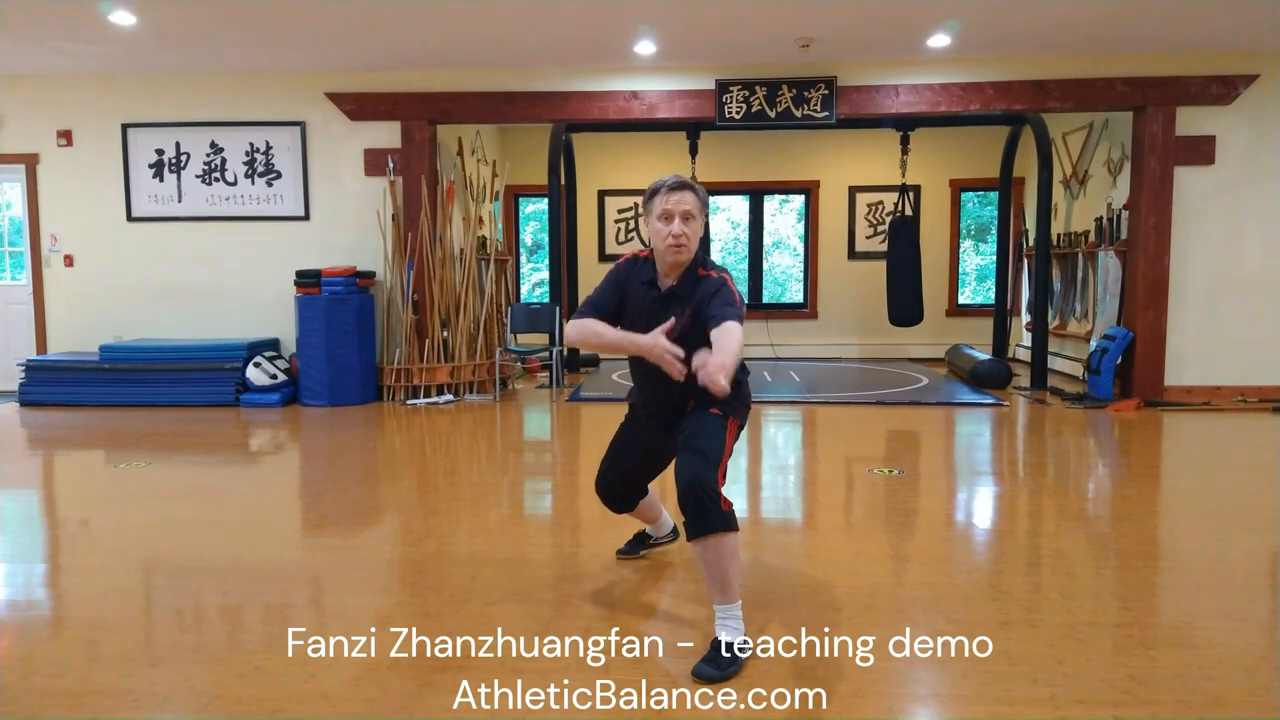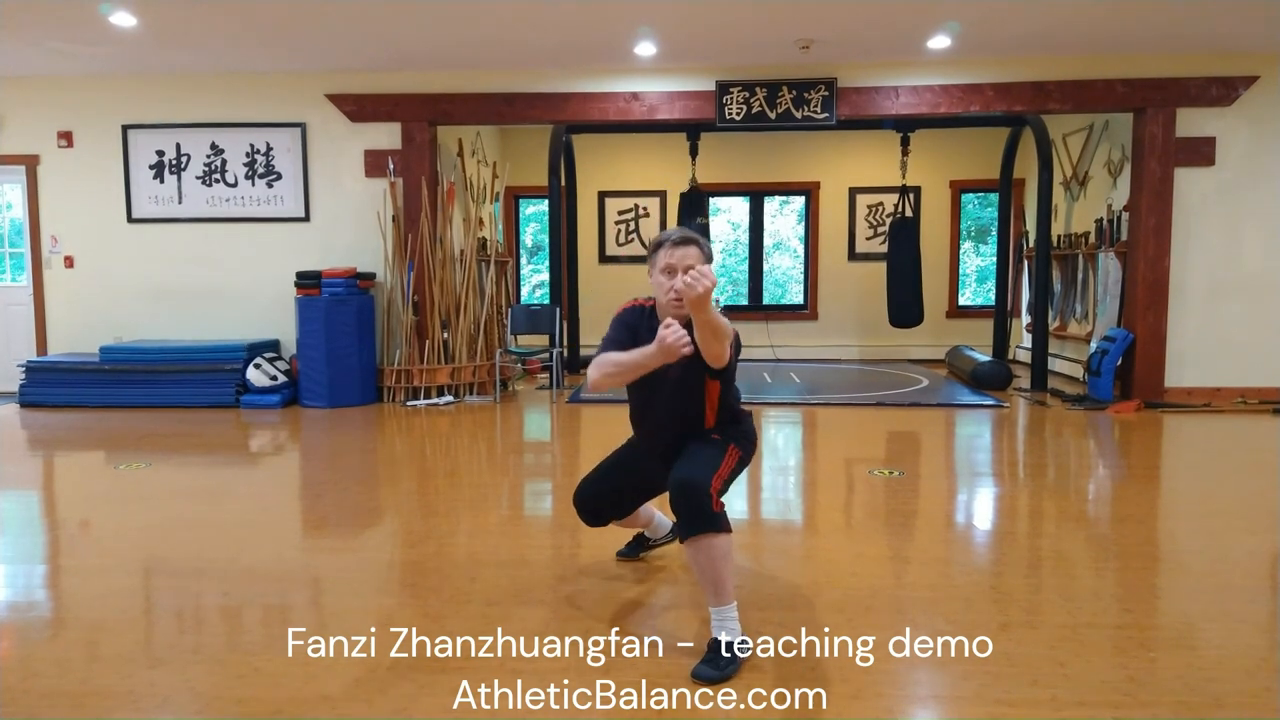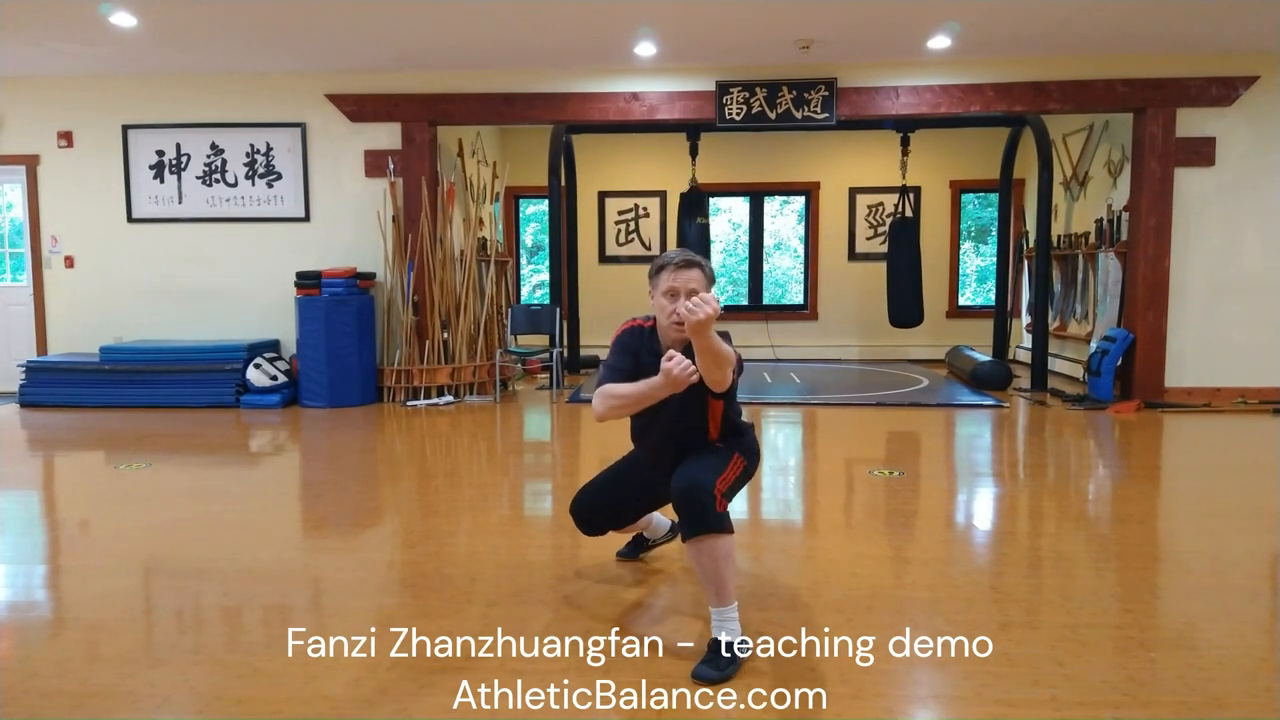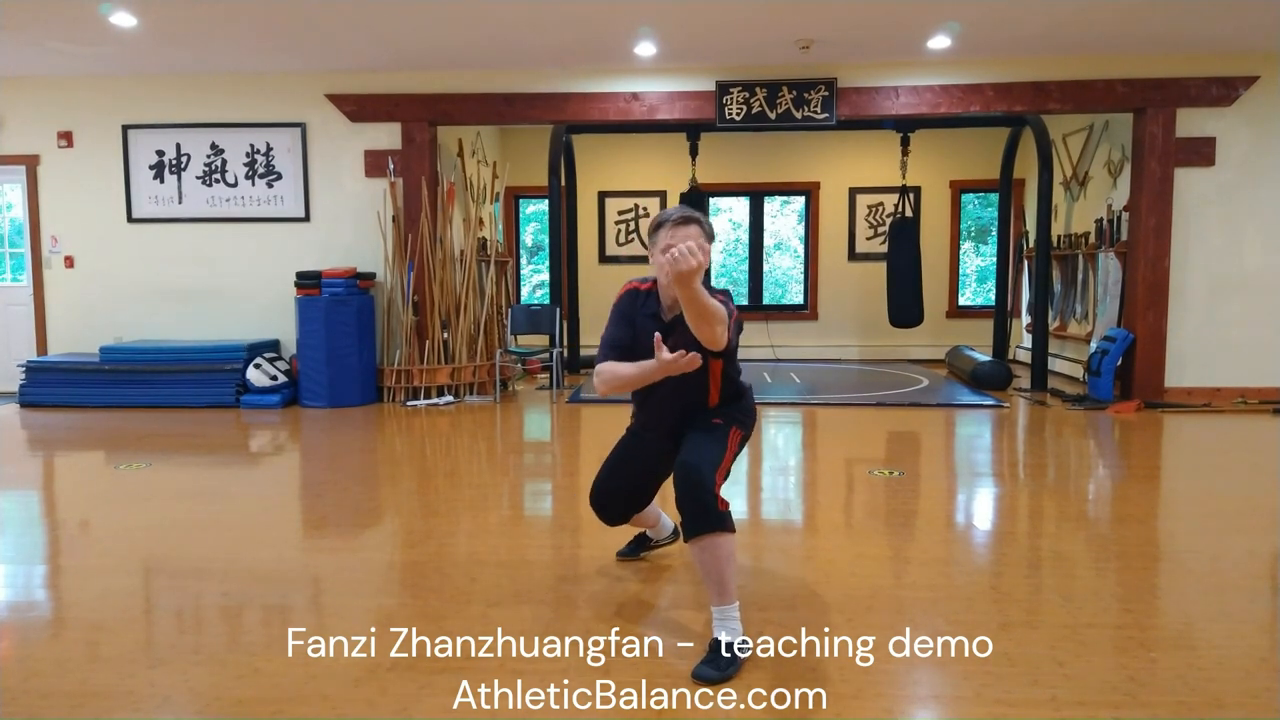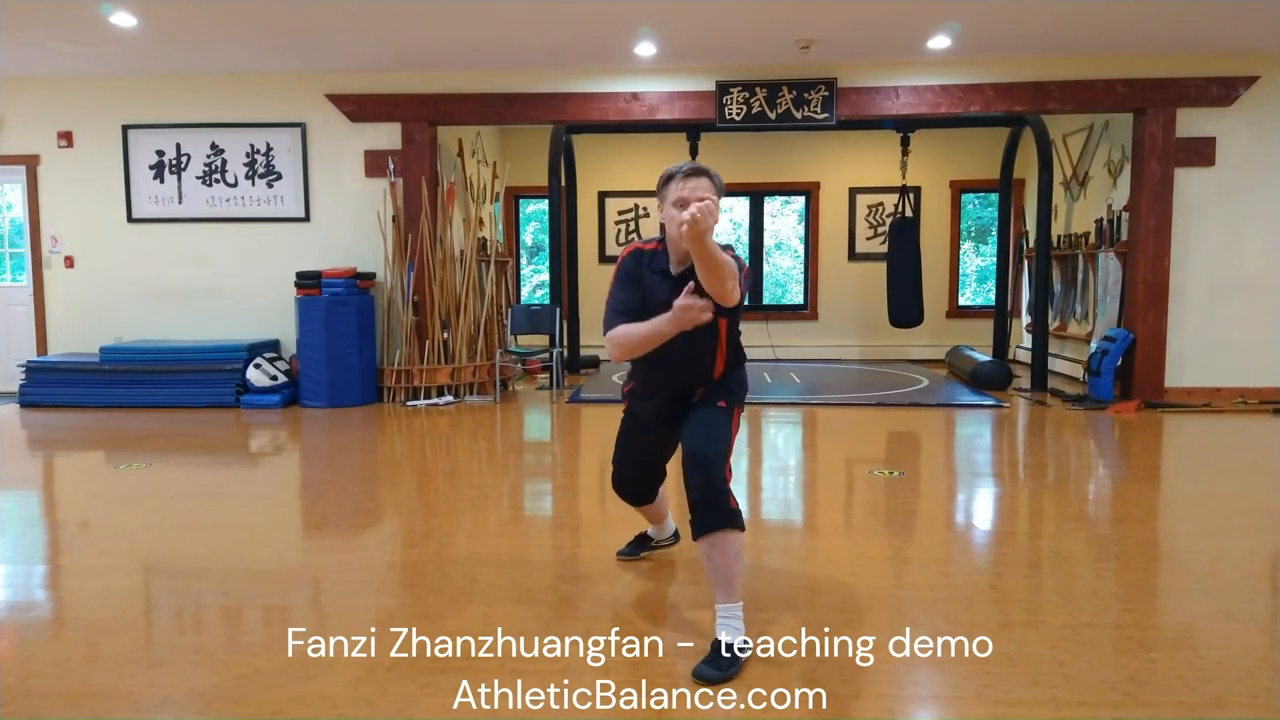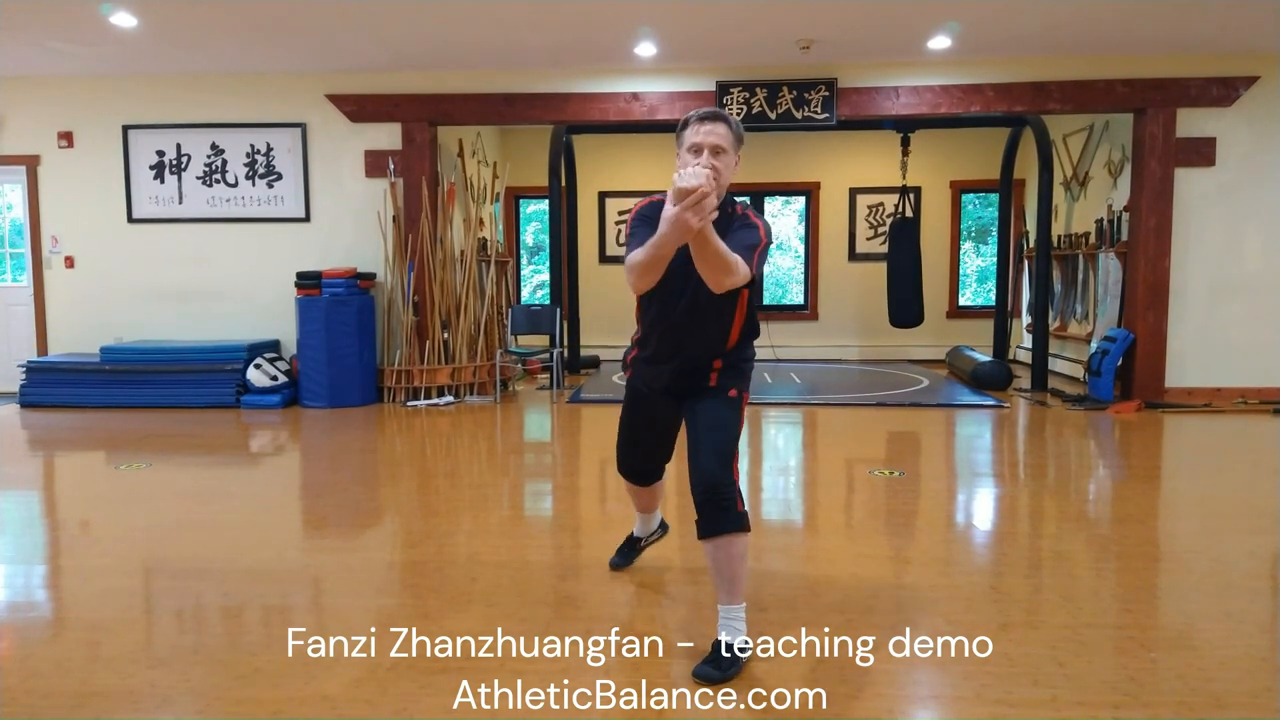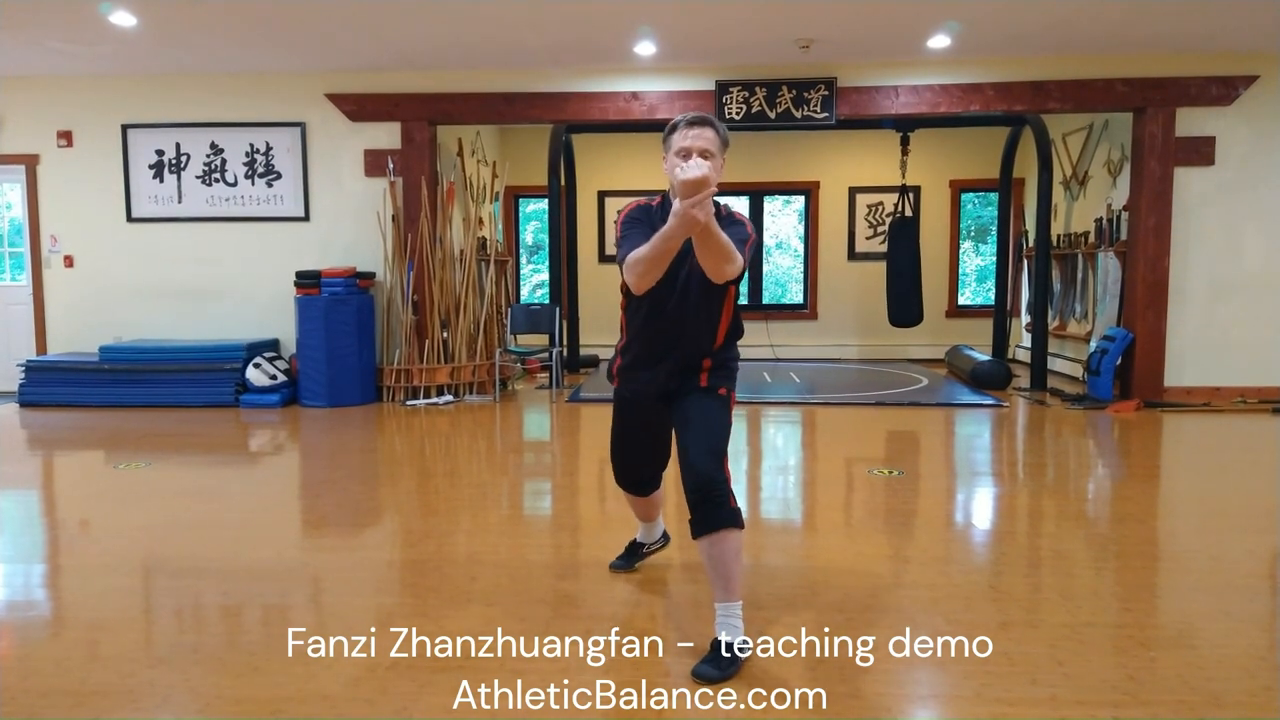
dt=0.5s
person 1, frame 1
left shoulder: (715, 284)
right shoulder: (630, 271)
left elbow: (730, 330)
right elbow: (575, 329)
left wrist: (721, 363)
right wrist: (642, 343)
left hip: (707, 405)
right hip: (651, 404)
left knee: (697, 486)
right knee: (613, 489)
left ankle: (731, 632)
right ankle: (660, 528)
person 1, frame 2
left shoulder: (713, 327)
right shoulder: (632, 317)
left elbow: (718, 346)
right elbow: (596, 376)
left wrist: (702, 307)
right wrist: (657, 352)
left hip: (718, 438)
right hip: (654, 442)
left knee: (692, 488)
right knee: (590, 503)
left ankle: (728, 634)
right ankle: (658, 529)
person 1, frame 3
left shoulder: (715, 349)
right shoulder: (632, 336)
left elbow: (719, 375)
right elbow: (602, 406)
left wrist: (703, 332)
right wrist: (663, 384)
left hip: (721, 450)
right hip: (656, 456)
left knee: (694, 491)
right knee: (587, 512)
left ankle: (728, 633)
right ankle: (657, 528)
person 1, frame 4
left shoulder: (718, 305)
right shoulder: (632, 299)
left elbow: (713, 334)
right elbow: (603, 379)
left wrist: (688, 283)
right wrist: (658, 367)
left hip: (719, 415)
right hip: (656, 420)
left knee: (695, 483)
right knee: (607, 501)
left ankle: (729, 633)
right ankle: (661, 531)
person 1, frame 5
left shoulder: (725, 262)
right shoulder: (635, 261)
left elbow: (725, 291)
right elbow: (615, 345)
left wrist: (700, 238)
right wrist: (675, 319)
left hip: (712, 393)
right hip: (649, 394)
left knee: (707, 483)
right knee: (629, 483)
left ankle: (731, 633)
right ankle: (662, 531)
person 1, frame 6
left shoulder: (749, 225)
right shoulder: (649, 212)
left elbow: (725, 279)
right elbow: (637, 278)
left wrist: (699, 225)
right wrist: (671, 233)
left hip: (718, 373)
right hip: (651, 368)
left knee: (714, 484)
right knee: (636, 466)
left ankle: (733, 636)
right ankle: (648, 527)
person 1, frame 7
left shoulder: (735, 225)
right shoulder: (637, 216)
left elbow: (723, 270)
right elbow: (636, 277)
left wrist: (702, 216)
right wrist: (676, 224)
left hip: (704, 374)
right hip: (638, 373)
left knee: (706, 482)
right knee: (633, 475)
left ankle: (731, 632)
right ankle: (651, 535)
